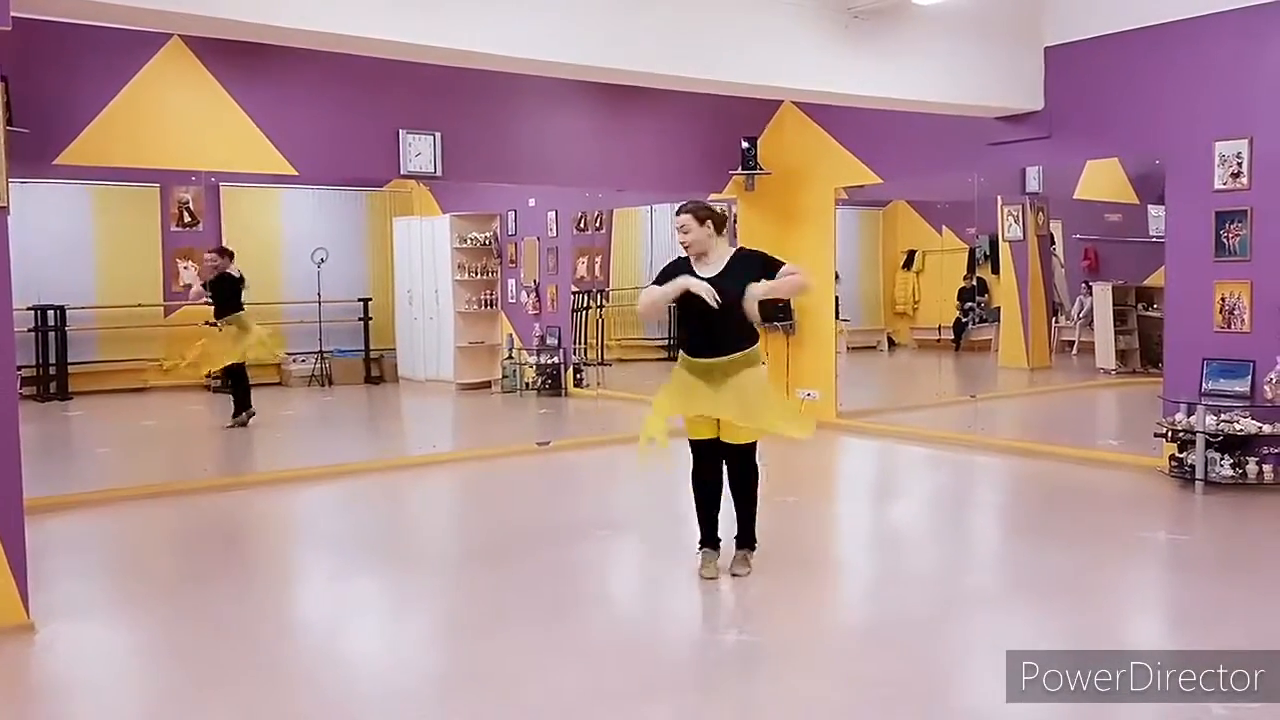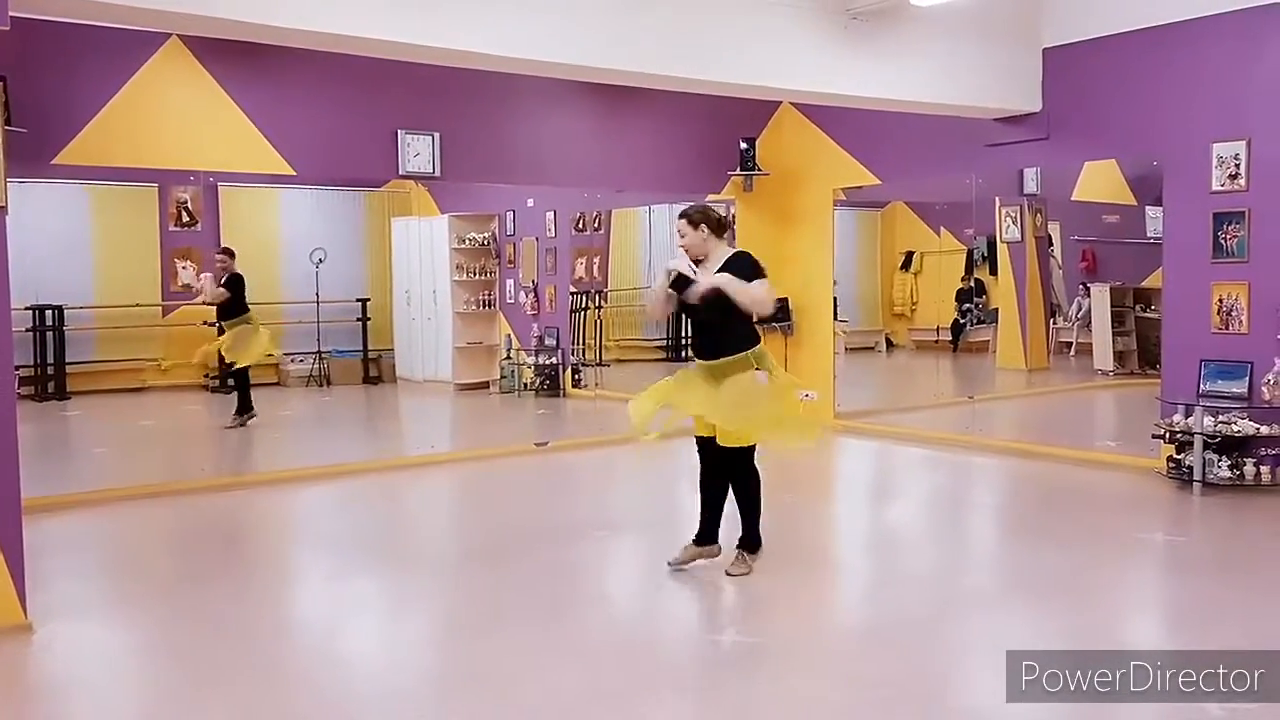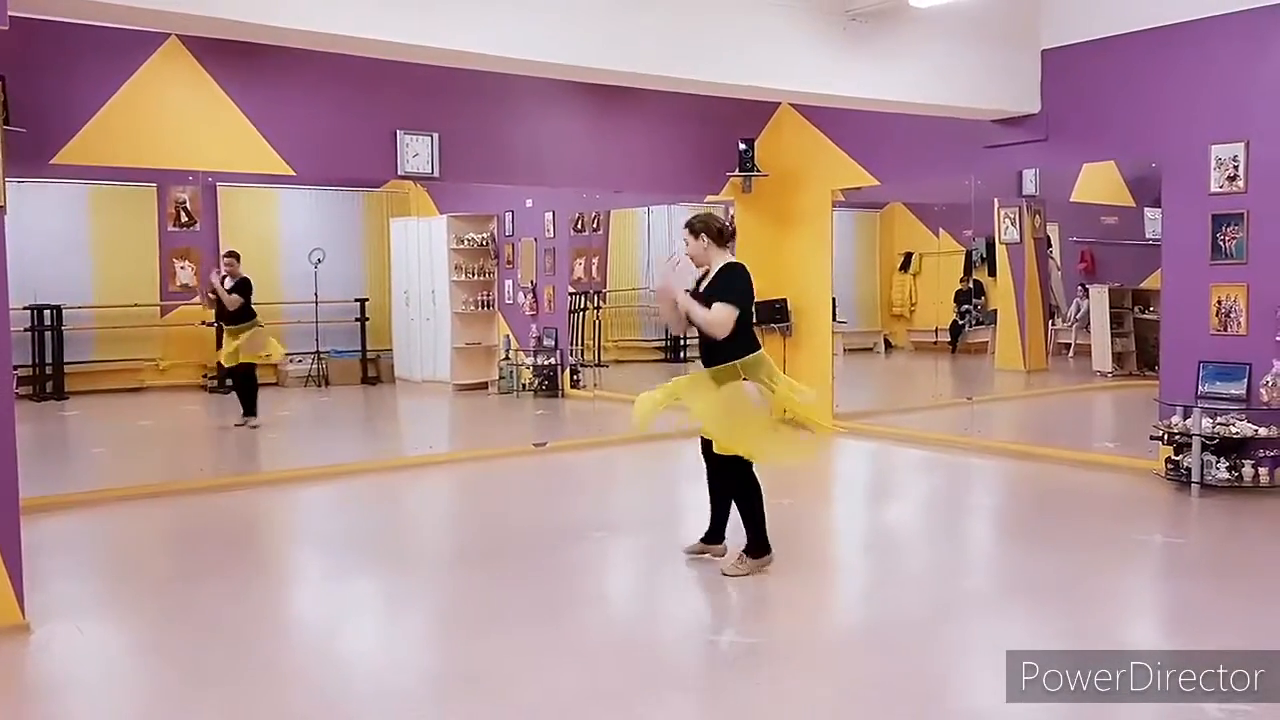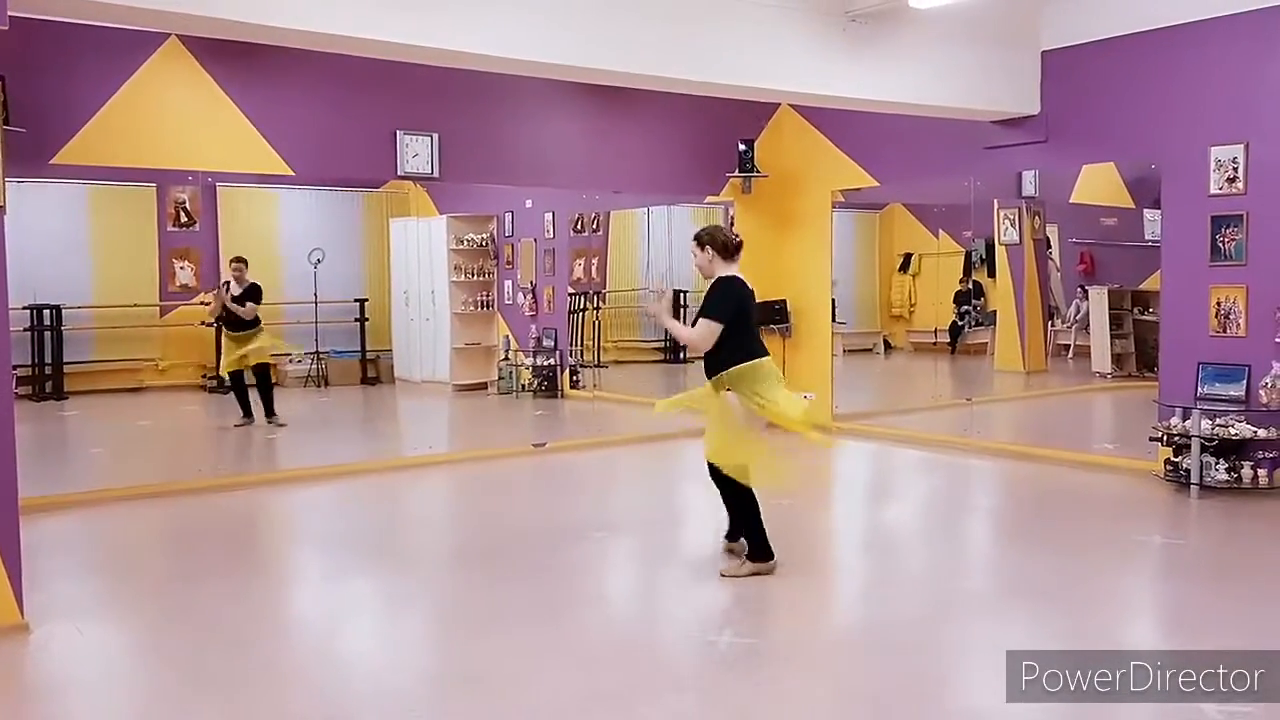
dt=0.1s
person 1, frame 1
left shoulder: (747, 260)
right shoulder: (680, 267)
left elbow: (802, 280)
right elbow: (644, 308)
left wrist: (763, 290)
right wrist: (682, 285)
left hip: (741, 370)
right hip: (696, 374)
left knee: (740, 458)
right knee: (705, 460)
left ankle: (746, 543)
right ankle: (709, 545)
person 1, frame 2
left shoulder: (741, 263)
right shoulder: (687, 269)
left elbow: (763, 307)
right elbow: (657, 313)
left wrist: (720, 281)
right wrist: (671, 277)
left hip: (742, 372)
right hip: (706, 374)
left knee: (737, 460)
right knee: (709, 457)
left ankle: (750, 546)
right ankle: (705, 540)
person 1, frame 3
left shoulder: (730, 275)
right shoulder: (710, 277)
left elbow: (719, 328)
right elbow: (689, 324)
left wrist: (677, 296)
right wrist: (671, 292)
left hip: (744, 378)
right hip: (724, 377)
left knee: (733, 463)
right knee: (714, 454)
left ankle: (759, 550)
right ankle: (715, 538)
person 1, frame 4
left shoulder: (725, 288)
right shoulder: (729, 285)
left elbow: (698, 343)
right elbow: (699, 335)
left wrist: (665, 318)
right wrist: (669, 314)
left hip: (742, 388)
right hip: (740, 385)
left knee: (726, 469)
right knee: (723, 464)
left ankle: (760, 555)
right ankle: (737, 536)
person 2, frame 1
left shoulder: (222, 277)
right shoulder: (236, 274)
left elbow: (193, 296)
left wrist: (200, 285)
left hip: (232, 327)
right hip: (239, 324)
left knee: (230, 370)
right knee: (238, 369)
left ankle: (241, 411)
right ankle: (245, 408)
person 2, frame 2
left shoulder: (234, 278)
right shoulder: (226, 277)
left elbow: (214, 297)
right elbow: (212, 300)
right wrist: (207, 293)
left hip: (242, 327)
right hip: (233, 328)
left knee: (239, 370)
right knee: (238, 370)
left ankle: (243, 411)
right ankle: (246, 410)
person 2, frame 3
left shoulder: (244, 282)
right shoulder: (223, 279)
left elbow: (231, 305)
right elbow: (210, 305)
left wrist: (216, 285)
right wrist: (206, 295)
left hip: (249, 331)
right hip: (231, 333)
left knee: (247, 371)
right knee: (235, 374)
left ankle: (252, 414)
right ankle: (247, 413)
person 2, frame 4
left shoulder: (254, 288)
right shoulder: (225, 286)
left elbow: (249, 315)
right elbow: (213, 314)
left wrist: (228, 303)
right wrist: (218, 301)
left hip: (253, 336)
right hip: (231, 339)
left knee: (262, 373)
right knee: (235, 378)
left ankle: (271, 414)
right ankle: (247, 415)
